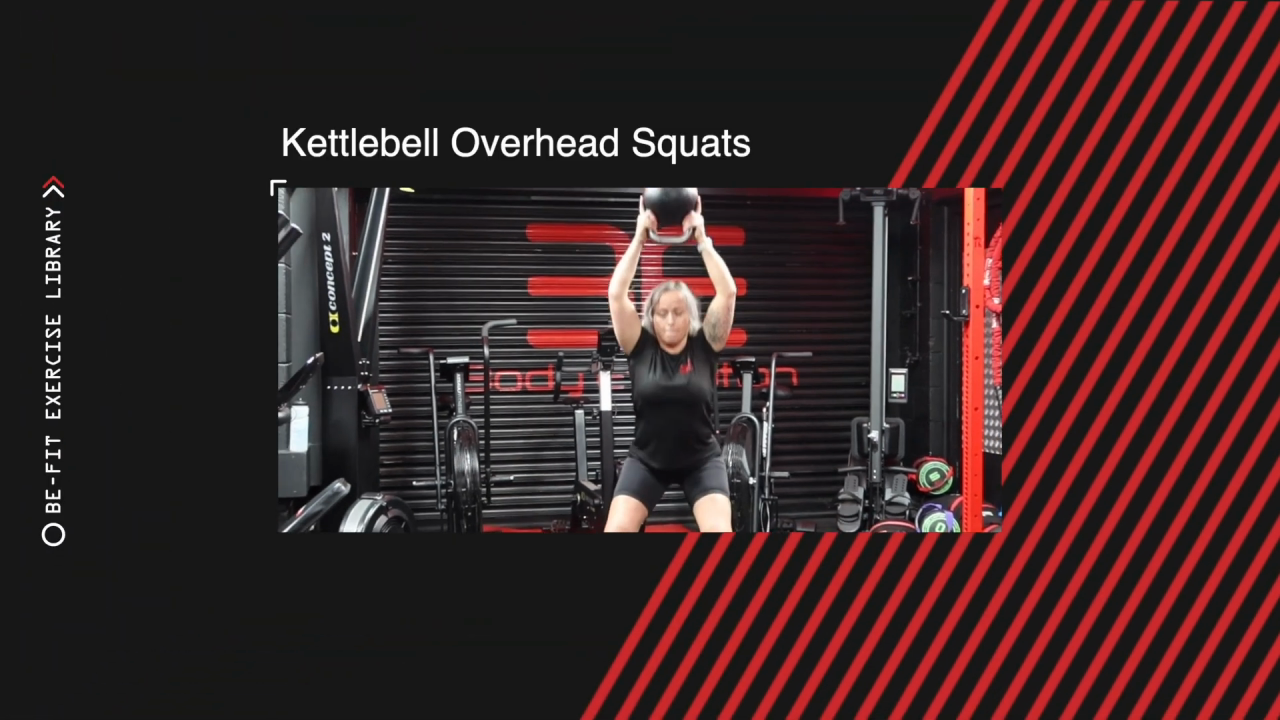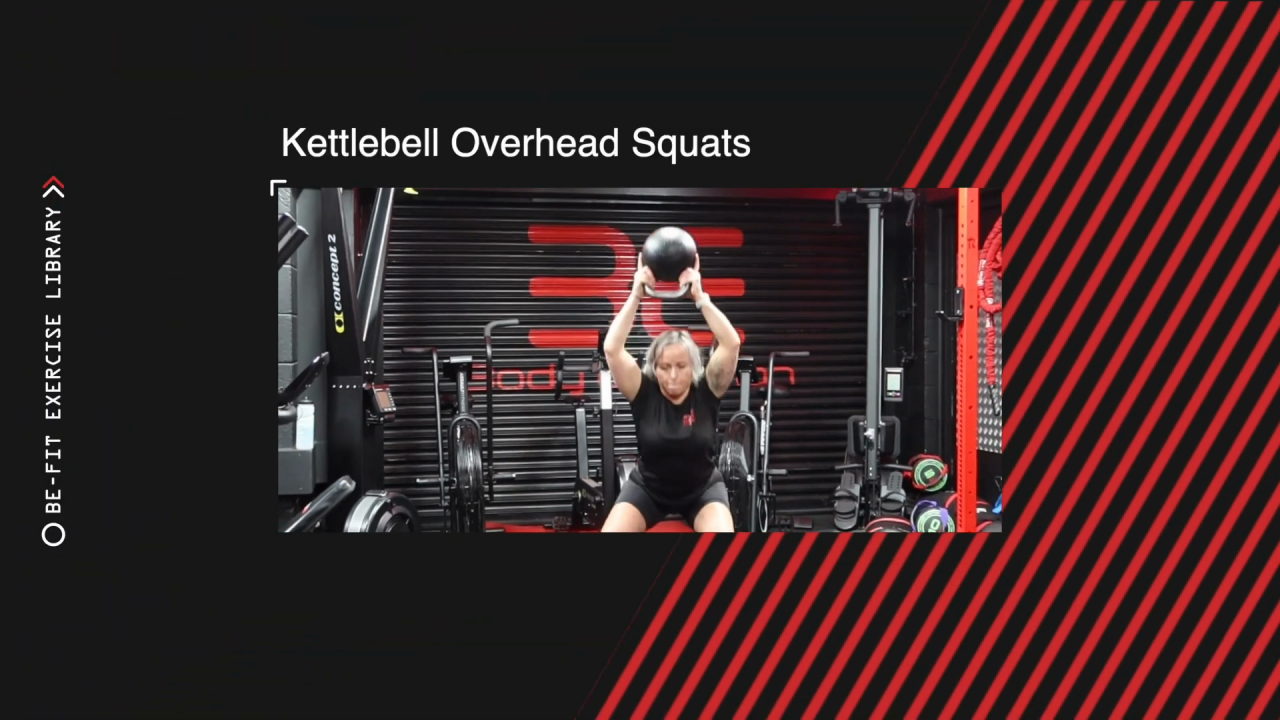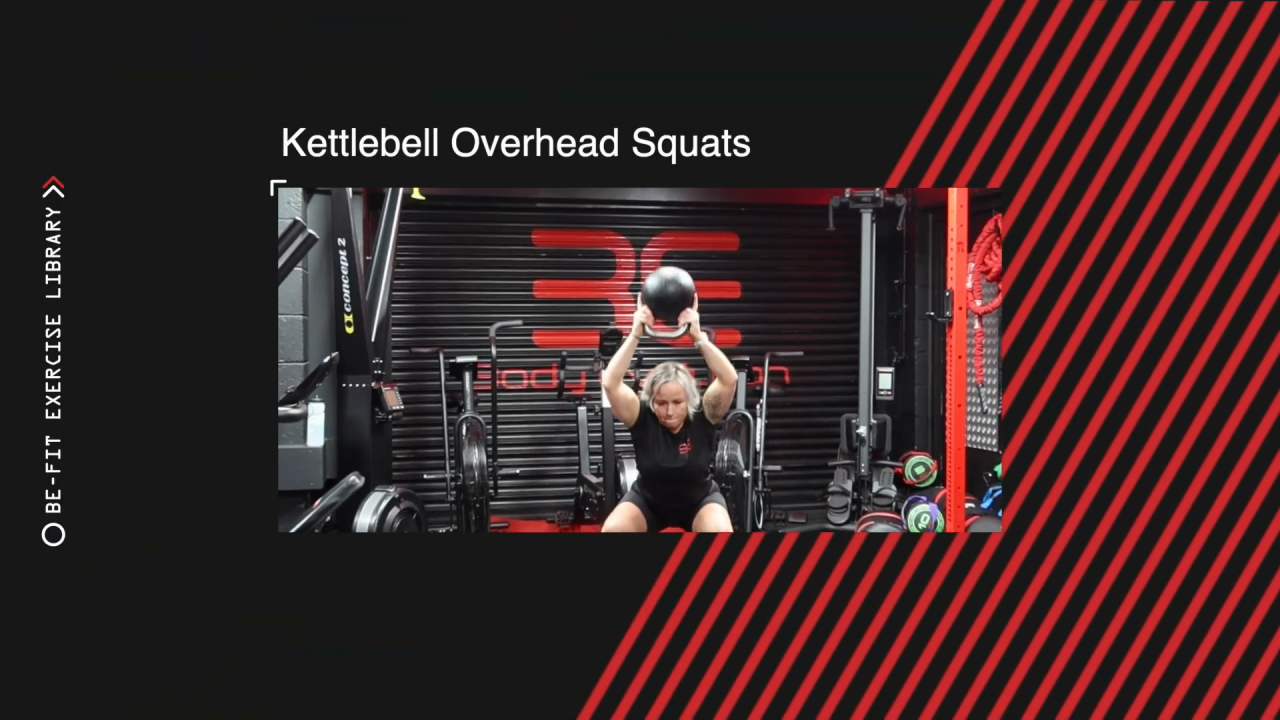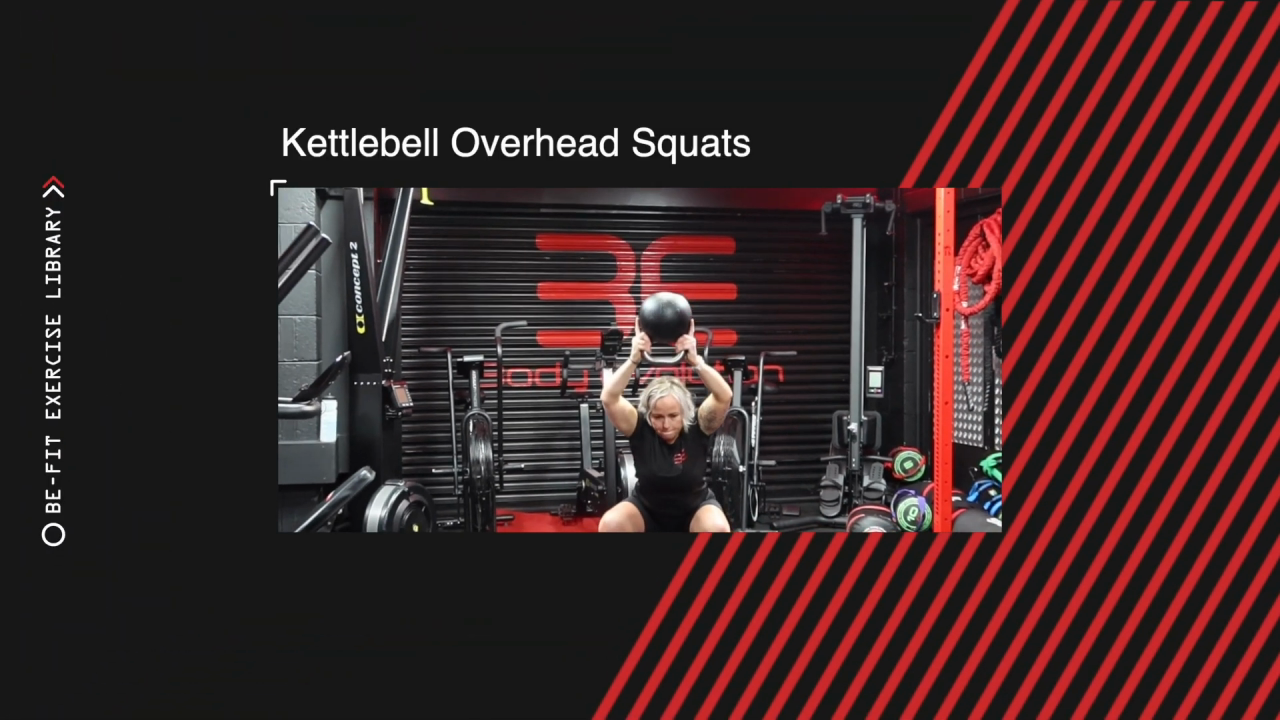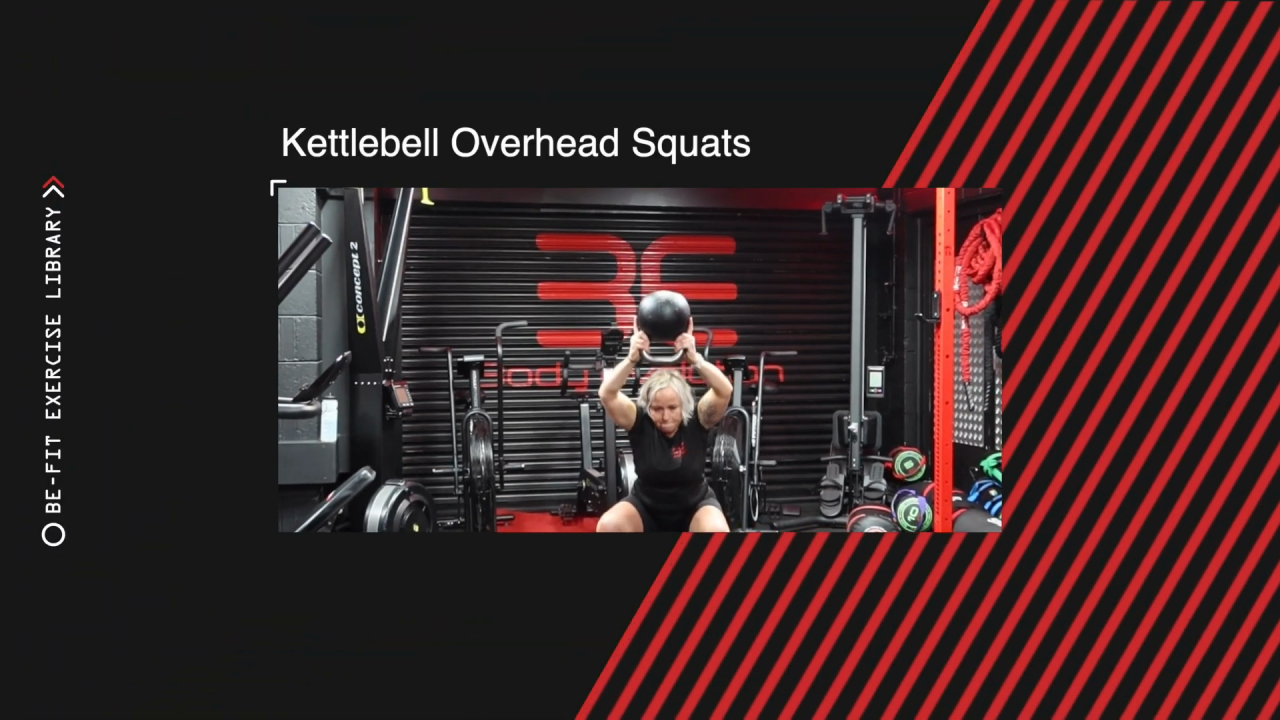
dt=0.3s
person 1, frame 1
left shoulder: (705, 345)
right shoulder: (641, 347)
left elbow: (727, 292)
right elbow: (617, 294)
left wrist: (702, 240)
right wrist: (639, 239)
left hip: (701, 462)
right hip: (647, 461)
right knee: (616, 533)
person 1, frame 2
left shoulder: (707, 390)
right shoulder: (643, 391)
left elbow: (731, 343)
right elbow: (612, 347)
left wrist: (699, 296)
right wrist: (636, 294)
left hip: (701, 489)
right hip: (649, 489)
right knee: (612, 535)
person 1, frame 3
left shoulder: (703, 415)
right shoulder: (641, 417)
left elbow: (729, 379)
right elbow: (610, 383)
left wrist: (698, 337)
right wrist: (635, 334)
left hip: (698, 501)
right hip: (649, 501)
left knee: (720, 533)
right knee: (613, 529)
person 1, frame 4
left shoulder: (698, 427)
right shoulder: (639, 428)
left elbow: (724, 396)
right elbow: (609, 398)
left wrist: (695, 360)
left hip: (694, 507)
right hip: (648, 507)
left knee: (718, 528)
right knee: (610, 524)
person 1, frame 5
left shoulder: (697, 421)
right shoulder: (639, 421)
left elbow: (725, 391)
right elbow: (607, 394)
left hip: (694, 504)
right hip: (648, 504)
left knee: (718, 533)
right knee: (608, 526)
